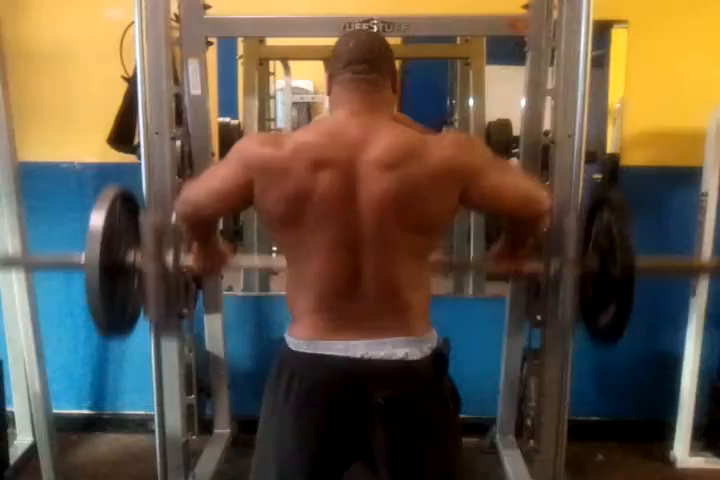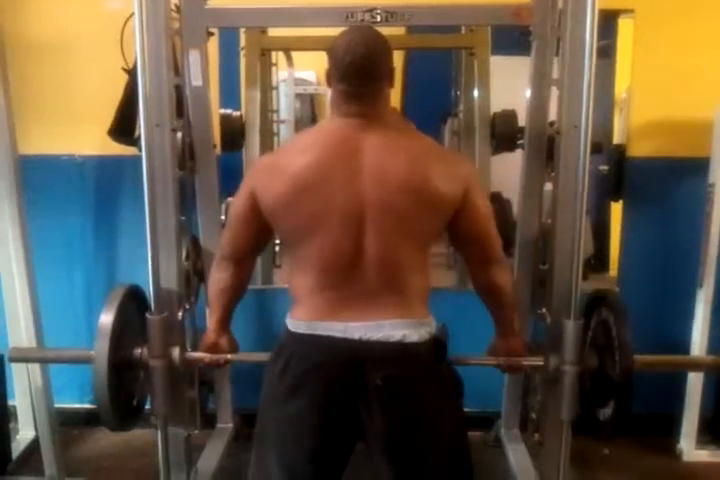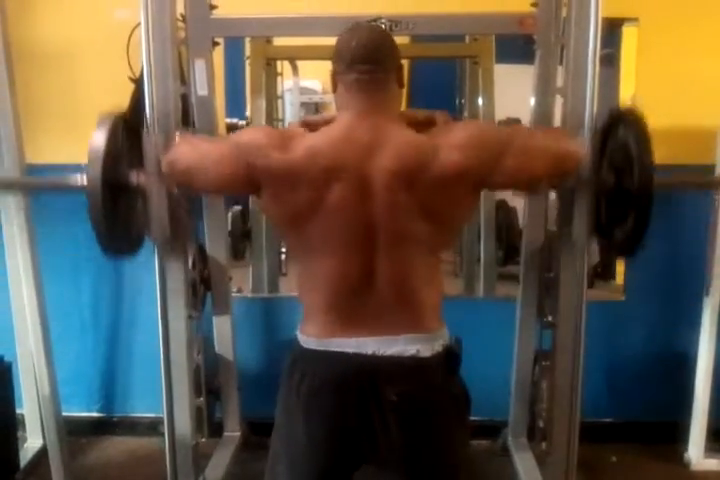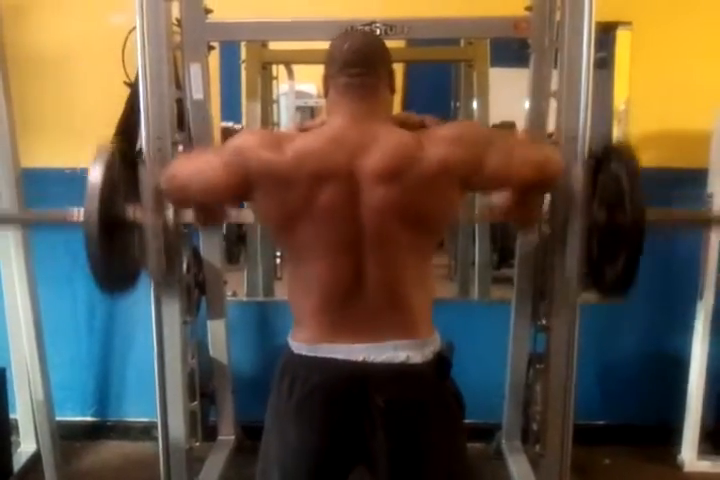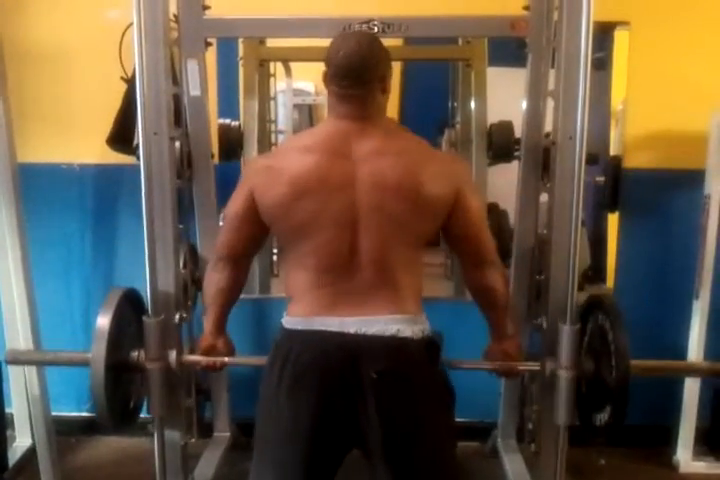
dt=0.7s
person 1, frame 1
left shoulder: (266, 156)
right shoulder: (446, 158)
left elbow: (190, 208)
right elbow: (535, 205)
left wrist: (206, 247)
right wrist: (511, 249)
left hip: (310, 368)
right hip: (407, 369)
person 1, frame 2
left shoulder: (274, 166)
right shoulder: (444, 165)
left elbow: (232, 259)
right elbow: (489, 262)
left wrist: (217, 327)
right wrist: (508, 333)
left hip: (310, 352)
right hip: (406, 354)
person 1, frame 3
left shoulder: (278, 155)
right shoulder: (453, 155)
left elbow: (178, 160)
right elbow: (566, 153)
right wrist: (494, 160)
left hip: (323, 365)
right hip: (418, 366)
person 1, frame 4
left shoulder: (267, 157)
right shoulder: (441, 154)
left elbow: (176, 180)
right elbow: (546, 163)
left wrist: (208, 207)
right wrist: (524, 202)
left hip: (313, 371)
right hip: (409, 371)
person 1, frame 5
left shoulder: (271, 166)
right shoulder: (439, 168)
left elbow: (227, 260)
right elbow: (483, 265)
left wrist: (213, 330)
right wrist: (502, 335)
left hip: (306, 350)
right hip: (399, 353)
